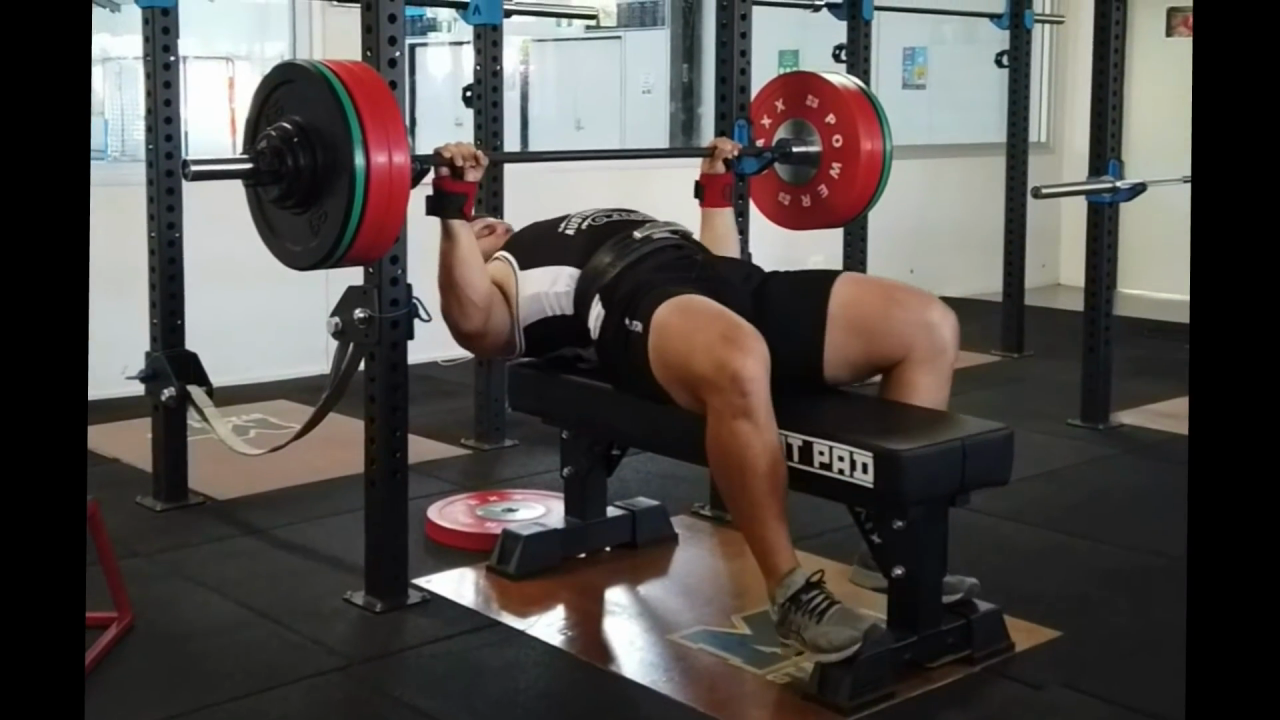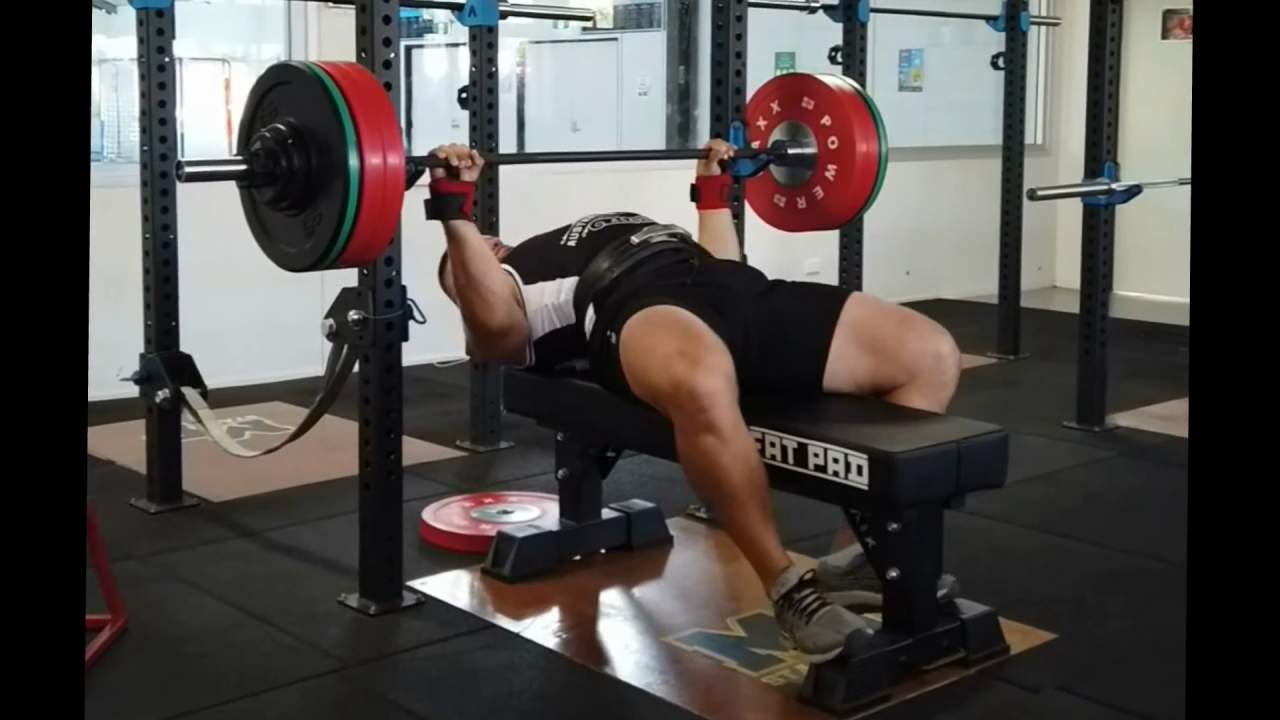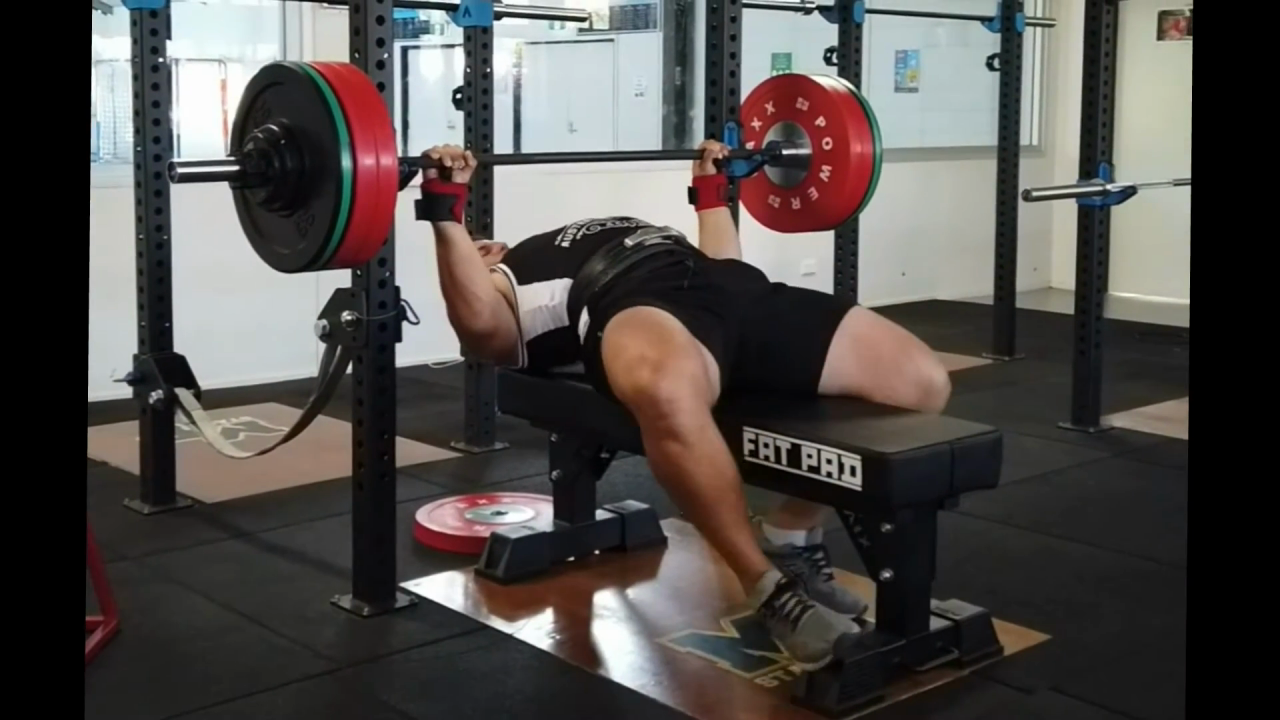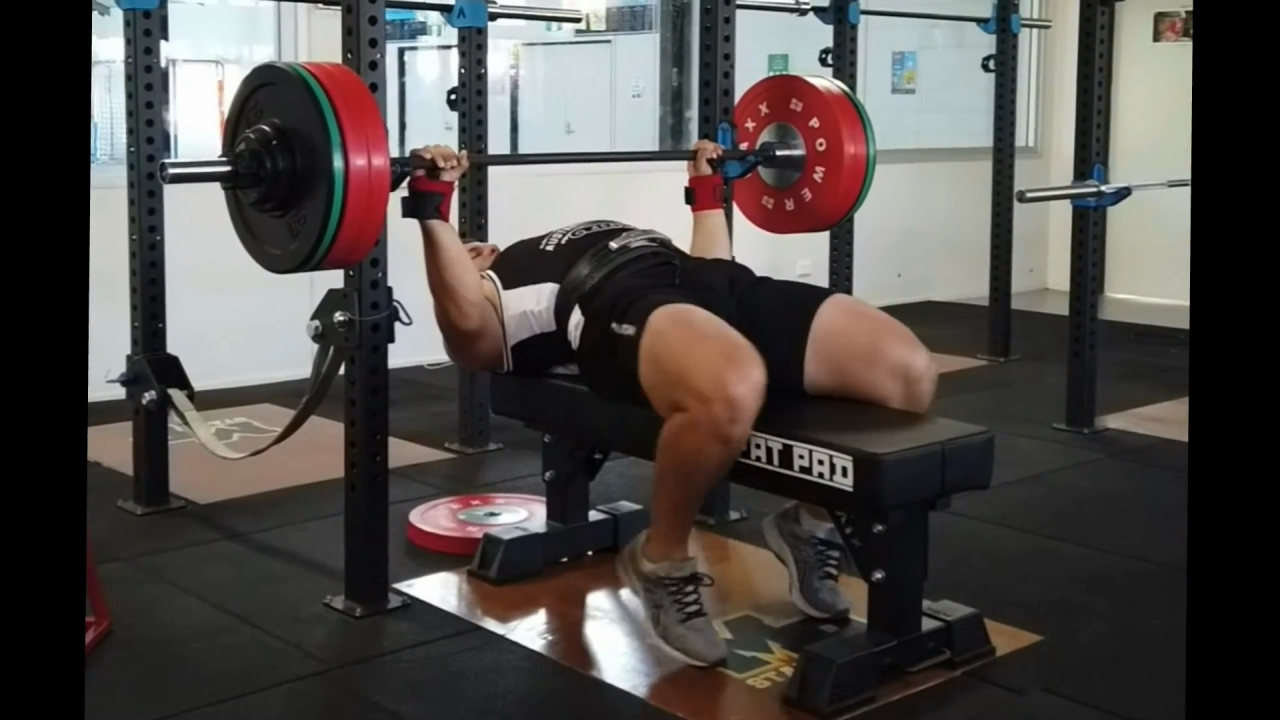
dt=0.5s
person 1, frame 1
right shoulder: (497, 280)
left elbow: (718, 265)
right elbow: (472, 321)
left wrist: (716, 187)
right wrist: (451, 209)
left hip: (735, 286)
right hip: (639, 303)
left knee: (927, 324)
right knee: (740, 367)
right ankle: (792, 593)
person 1, frame 2
right shoulder: (506, 286)
left elbow: (722, 267)
right elbow: (492, 317)
left wrist: (712, 190)
right wrist: (453, 211)
left hip: (737, 293)
left knee: (930, 354)
right knee: (701, 385)
left ankle: (862, 557)
right ankle: (789, 586)
person 1, frame 3
right shoulder: (499, 289)
left elbow: (720, 266)
right elbow: (476, 319)
left wrist: (711, 188)
right wrist: (444, 212)
left knee: (919, 382)
right knee: (668, 388)
left ankle: (792, 533)
right ankle: (772, 588)
person 1, frame 4
right shoulder: (486, 308)
left elbow: (707, 268)
right elbow: (464, 319)
left wrist: (706, 190)
right wrist: (432, 210)
left knee: (906, 371)
right knee: (731, 391)
left ankle: (813, 526)
right ankle: (660, 560)
